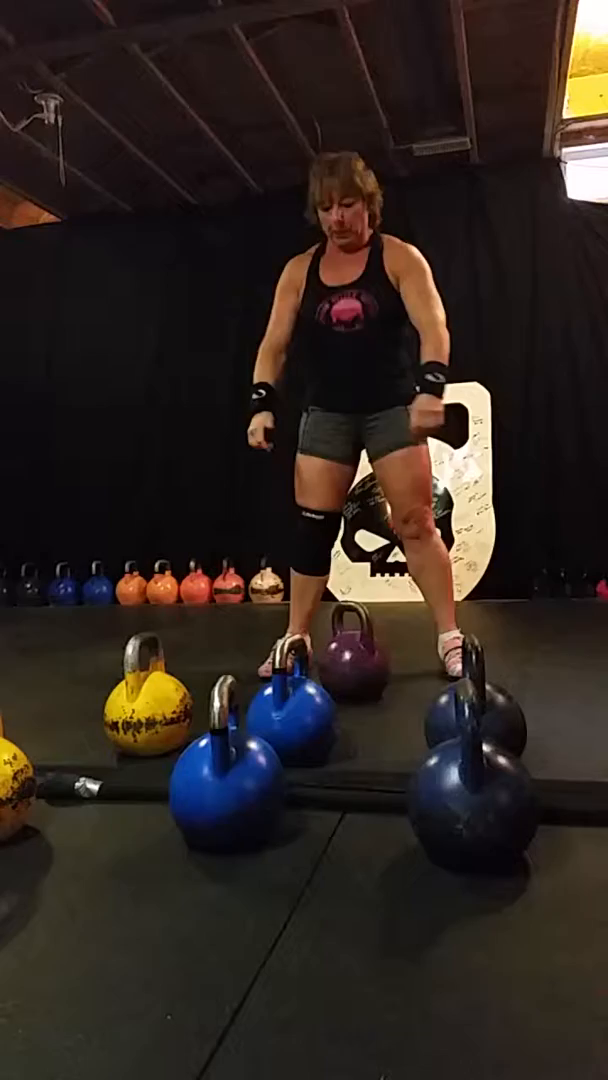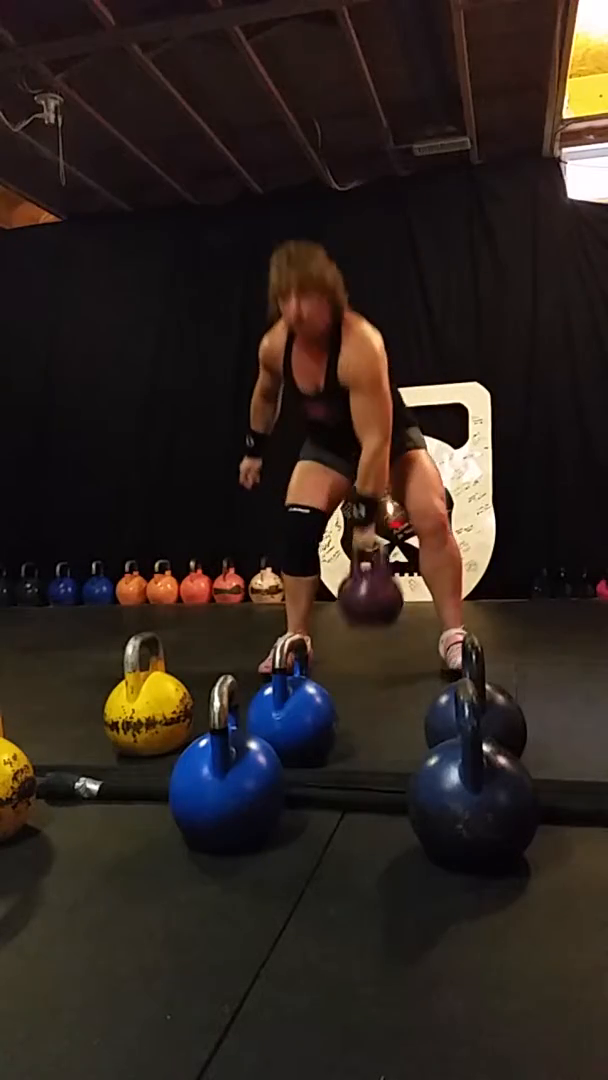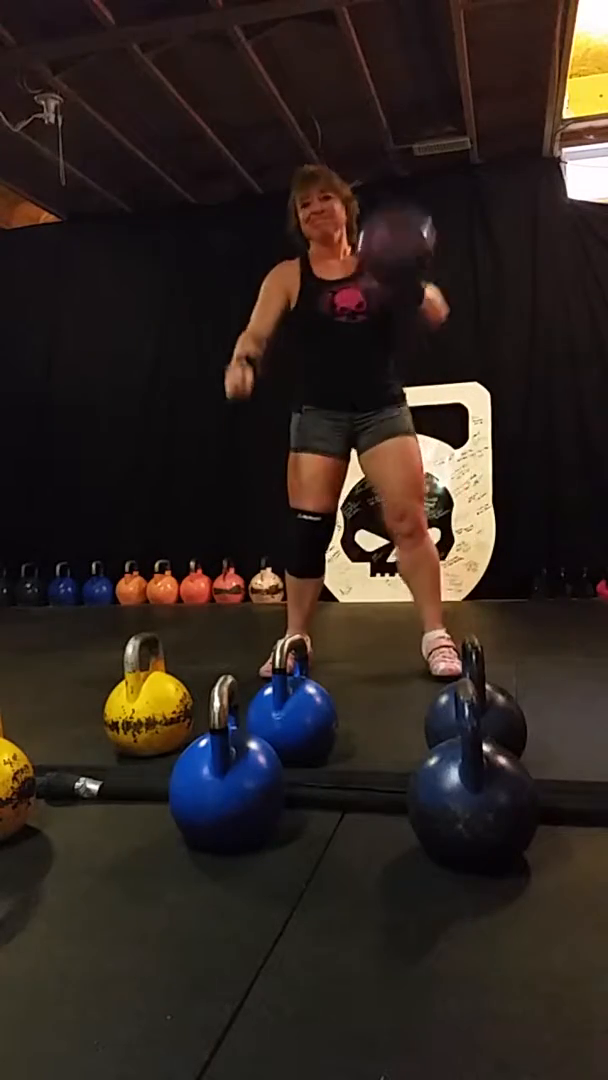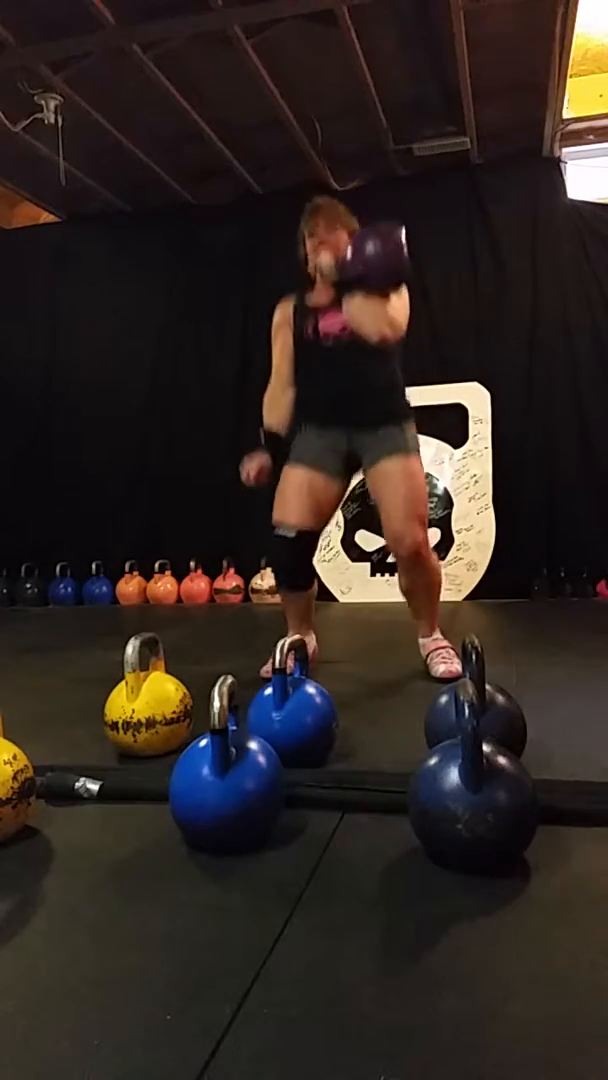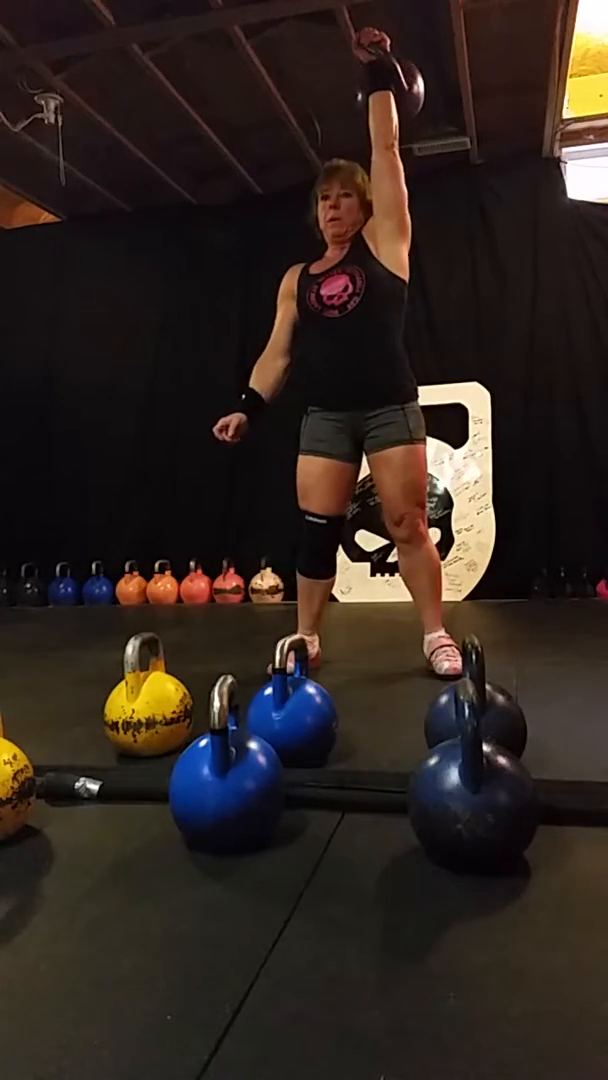
dt=1s
person 1, frame 1
left shoulder: (399, 258)
right shoulder: (299, 271)
left elbow: (432, 326)
right elbow: (273, 347)
left wrist: (431, 388)
right wrist: (261, 403)
left hip: (393, 408)
right hip: (327, 412)
left knee: (415, 522)
right knee: (312, 527)
left ankle: (451, 640)
right ankle: (296, 643)
person 1, frame 2
left shoulder: (360, 347)
right shoulder: (274, 346)
left elbow: (377, 444)
right elbow: (266, 397)
left wrist: (366, 521)
right wrist: (254, 451)
left hip: (390, 439)
right hip: (327, 444)
left knee: (432, 518)
right knee: (298, 524)
left ankle: (454, 638)
right ankle: (296, 641)
person 1, frame 3
right shoulder: (288, 277)
left elbow: (435, 312)
right elbow: (255, 334)
left wrist: (416, 290)
right wrist: (241, 363)
left hip: (383, 408)
right hip: (318, 414)
left knee: (408, 521)
right knee: (308, 528)
left ankle: (436, 638)
right ankle: (295, 640)
person 1, frame 4
left shoulder: (384, 290)
right shoulder: (291, 312)
left elbow: (384, 329)
right elbow: (282, 385)
left wrist: (341, 275)
right wrist: (269, 447)
left hip: (386, 430)
right hip: (320, 434)
left knee: (409, 543)
right knee: (287, 540)
left ankle: (432, 637)
right ankle: (300, 640)
person 1, frame 5
left shoulder: (384, 241)
right shoulder: (298, 278)
left elbow: (386, 150)
right elbow: (277, 351)
left wrist: (379, 73)
right wrist: (247, 406)
left hip: (389, 409)
right hip: (325, 415)
left knee: (407, 526)
right knee: (317, 531)
left ankle: (435, 636)
right ankle: (305, 639)
